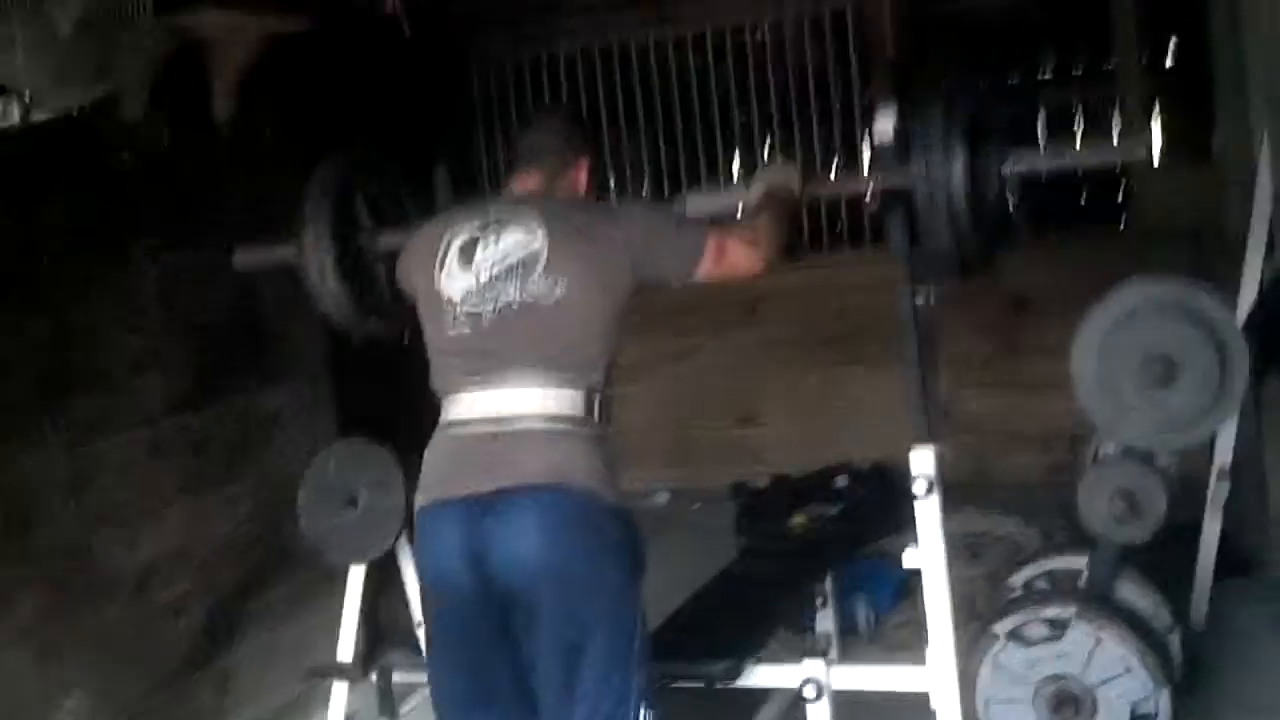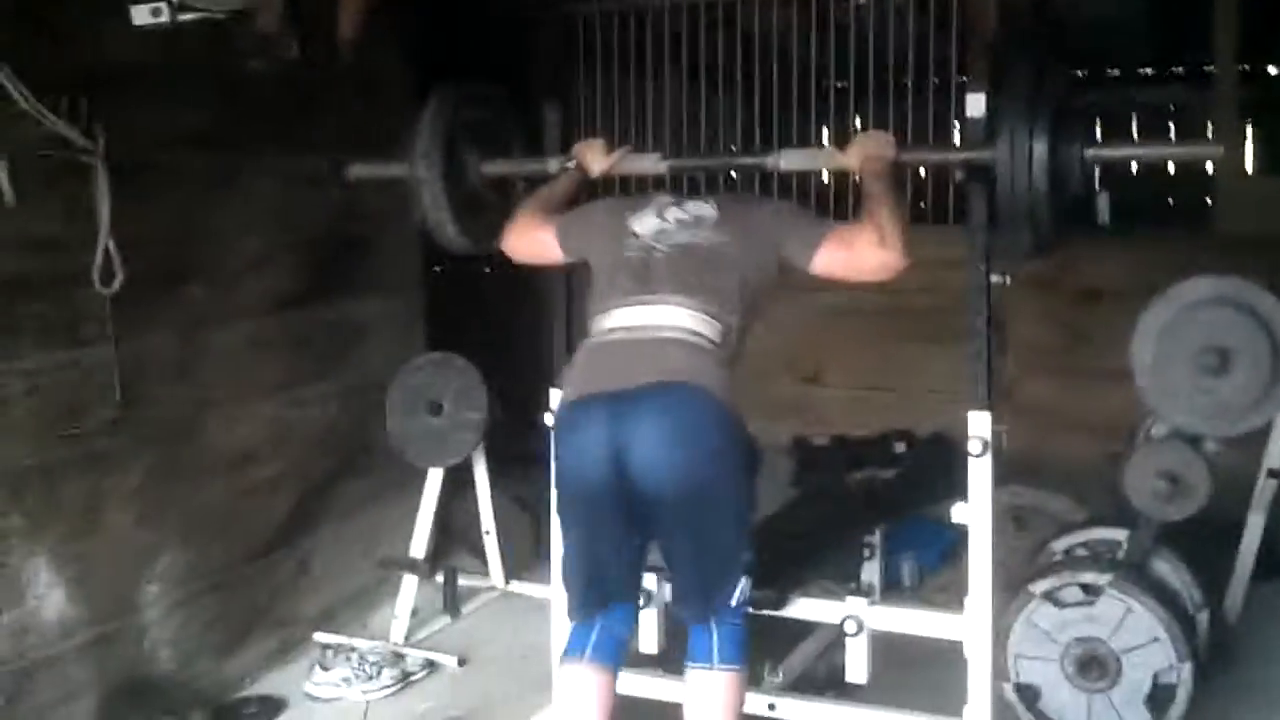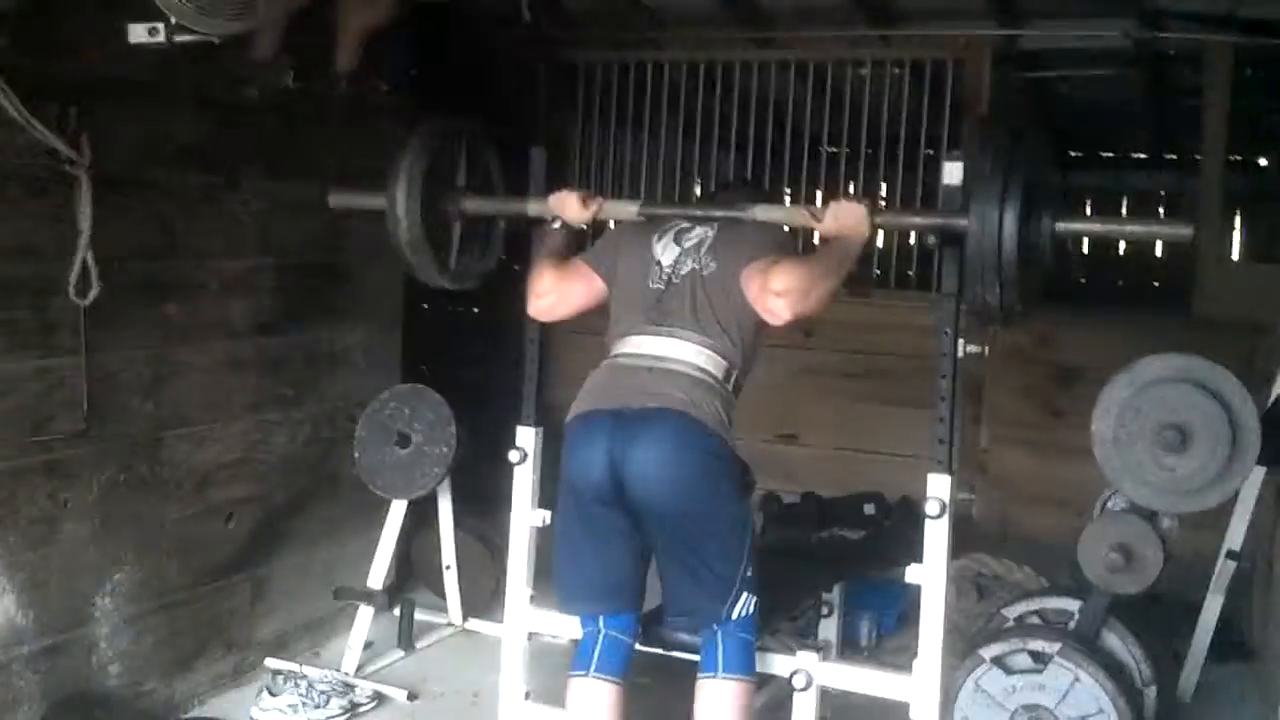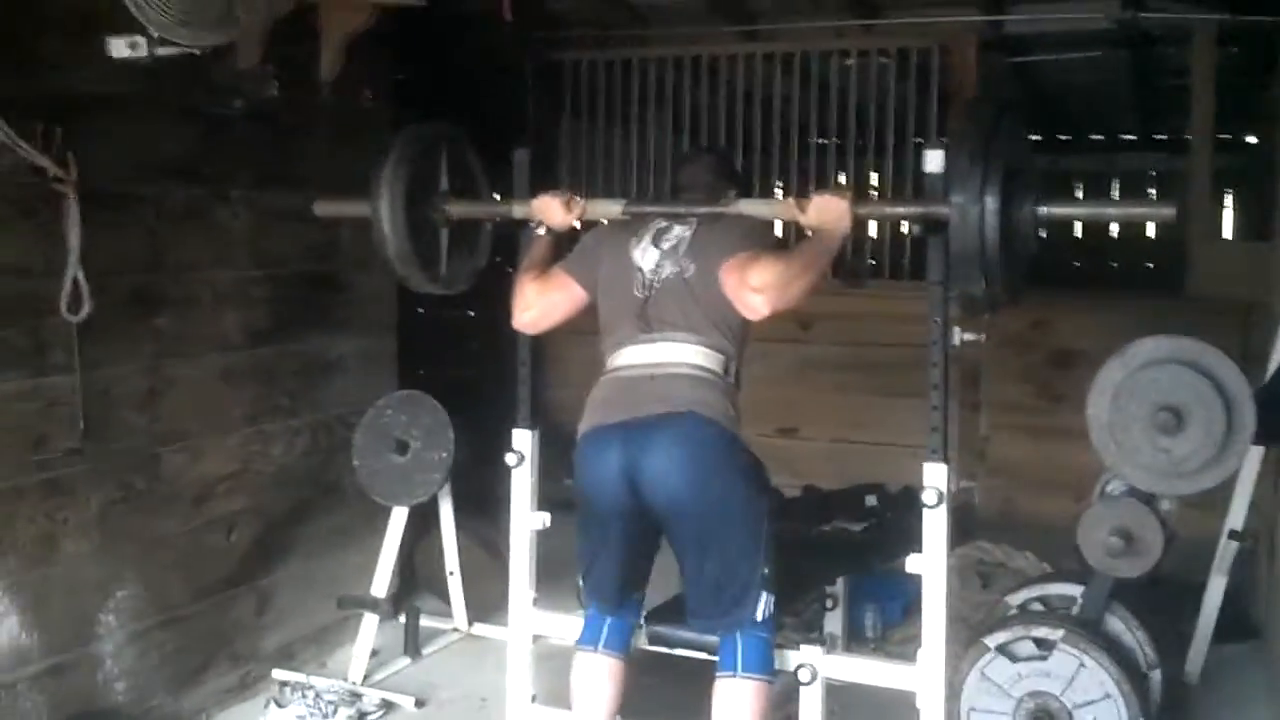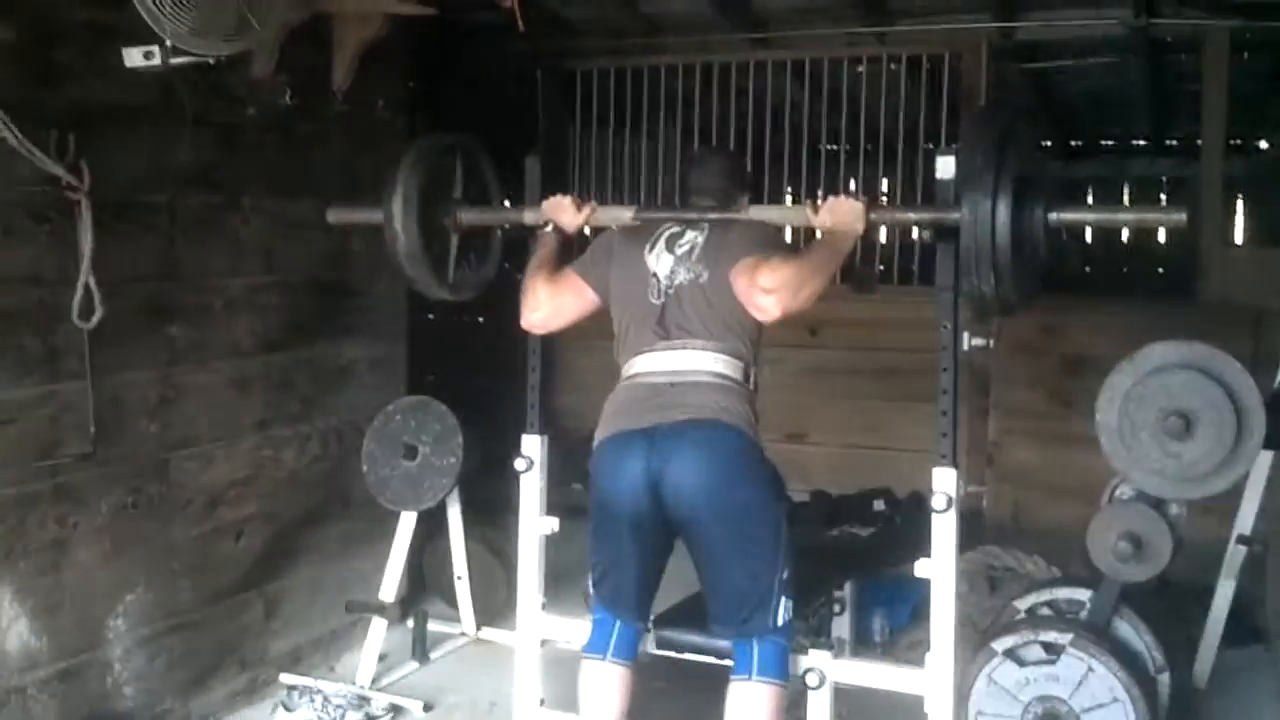
dt=1s
person 1, frame 1
left shoulder: (433, 242)
right shoulder: (610, 230)
right elbow: (748, 254)
right wrist: (777, 194)
left hip: (445, 509)
right hip: (556, 503)
person 1, frame 2
left shoulder: (615, 215)
right shoulder: (761, 218)
left elbow: (517, 238)
right elbow: (882, 256)
left wrist: (578, 171)
right wrist: (873, 170)
left hip: (584, 413)
right hip: (685, 416)
left knee: (598, 614)
right knee: (715, 610)
person 1, frame 3
left shoulder: (633, 237)
right shoulder: (759, 239)
left elbow: (543, 300)
right elbow: (781, 299)
left wrist: (561, 226)
right wrist: (845, 241)
left hip: (589, 431)
right hip: (679, 436)
left knee: (604, 627)
right knee: (726, 626)
person 1, frame 4
left shoulder: (610, 238)
right shoulder: (737, 230)
left elbow: (528, 312)
right elbow: (758, 293)
left wrist: (546, 229)
right wrist: (827, 232)
left hip: (601, 440)
right hip: (692, 438)
left knee: (607, 611)
right knee: (744, 624)
person 1, frame 5
left shoulder: (622, 243)
right shoulder: (748, 235)
left elbow: (537, 312)
right elbow: (771, 296)
left wrist: (553, 230)
right wrist: (839, 235)
left hip: (619, 445)
right hip: (713, 444)
left knee: (614, 616)
right knee: (759, 631)
